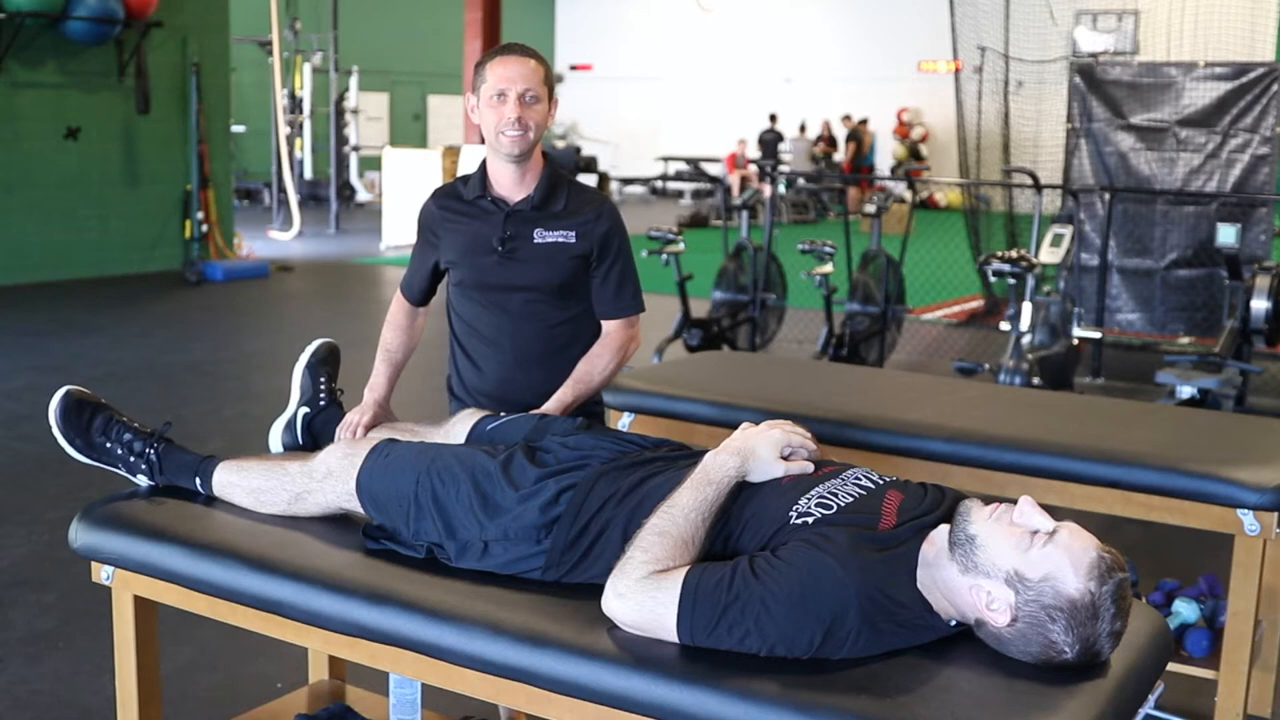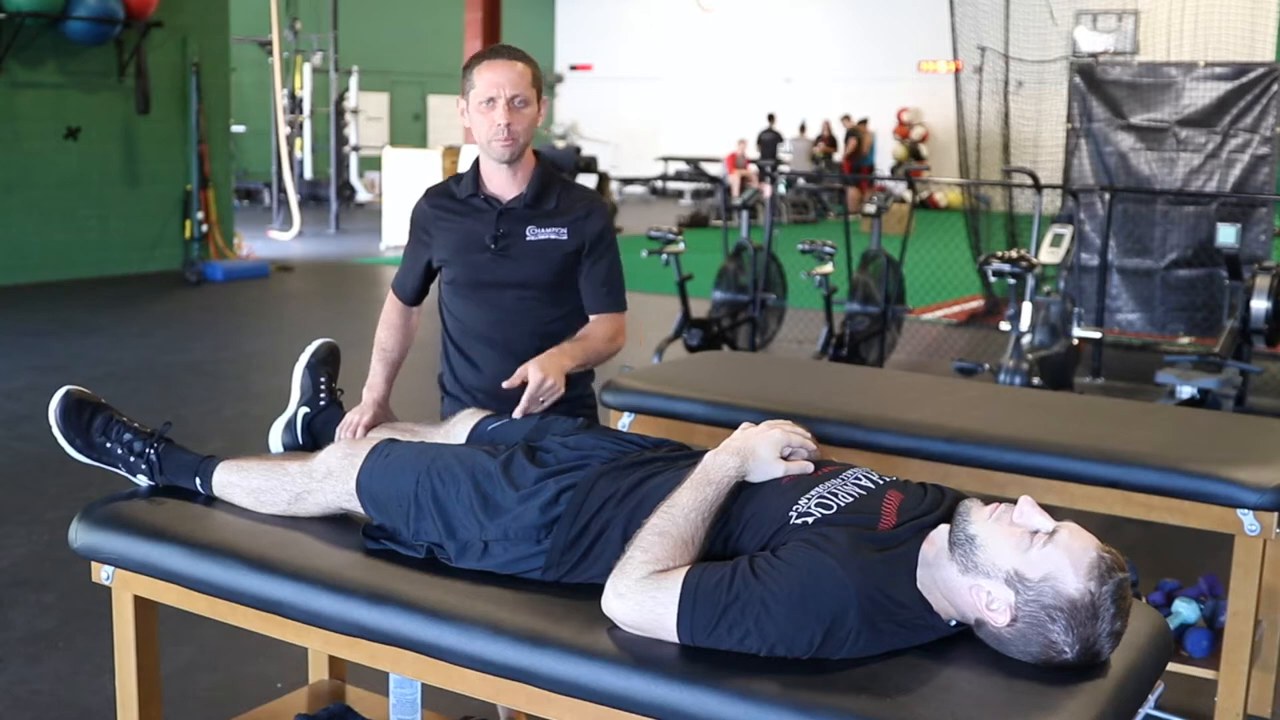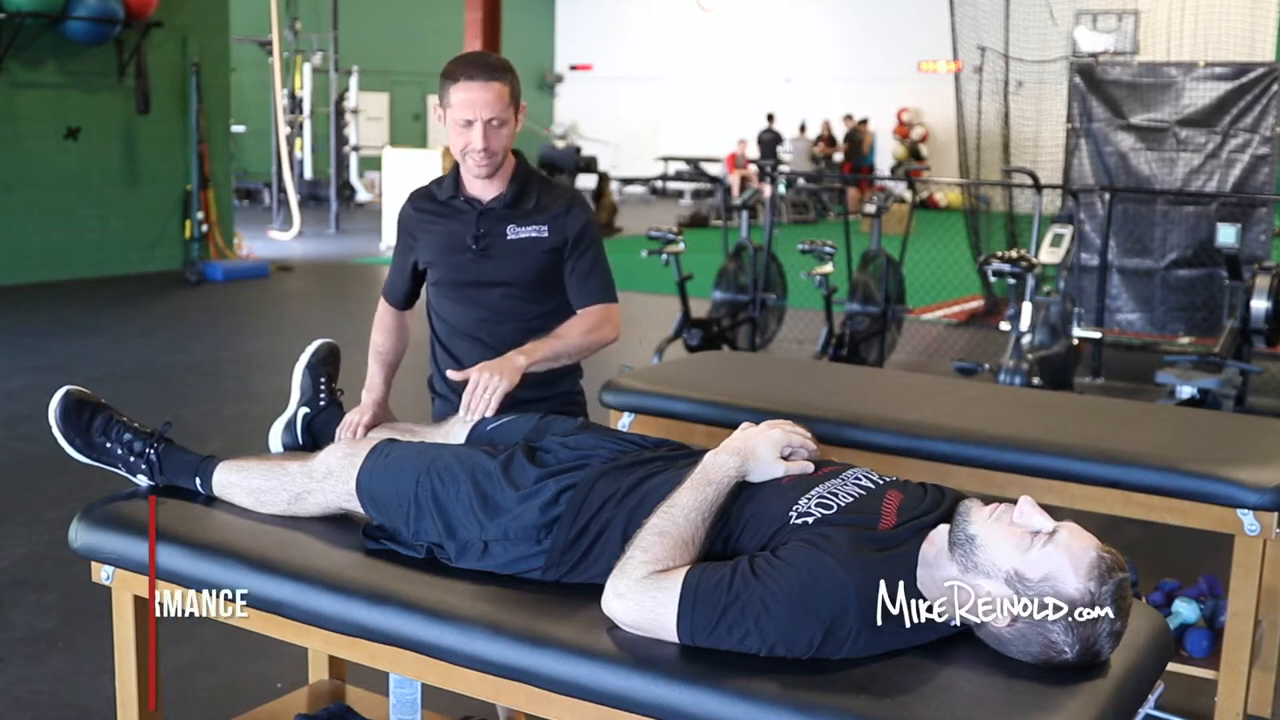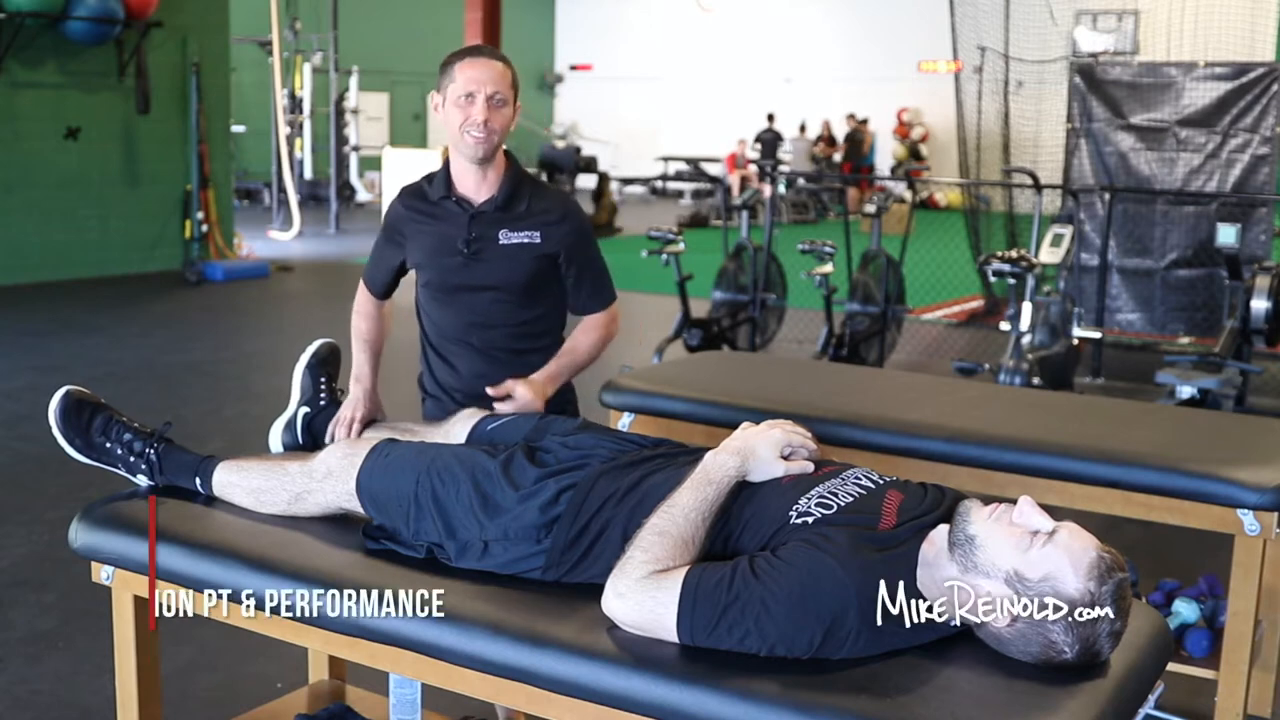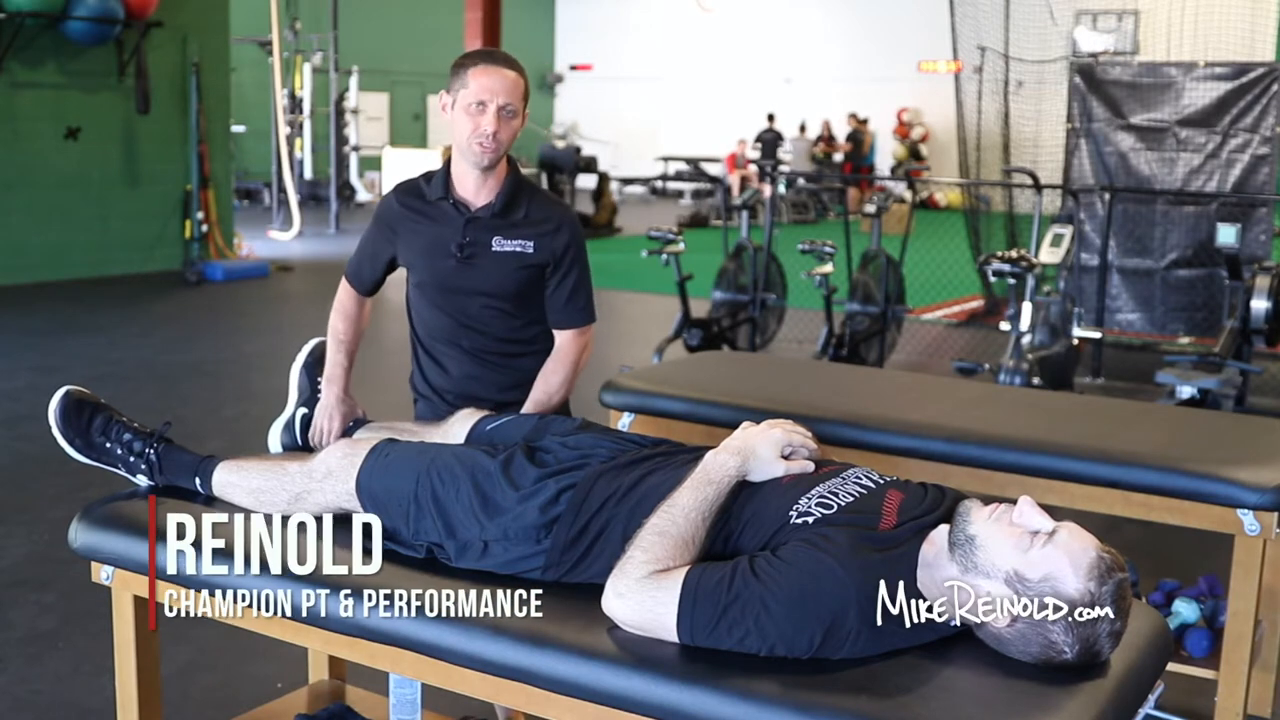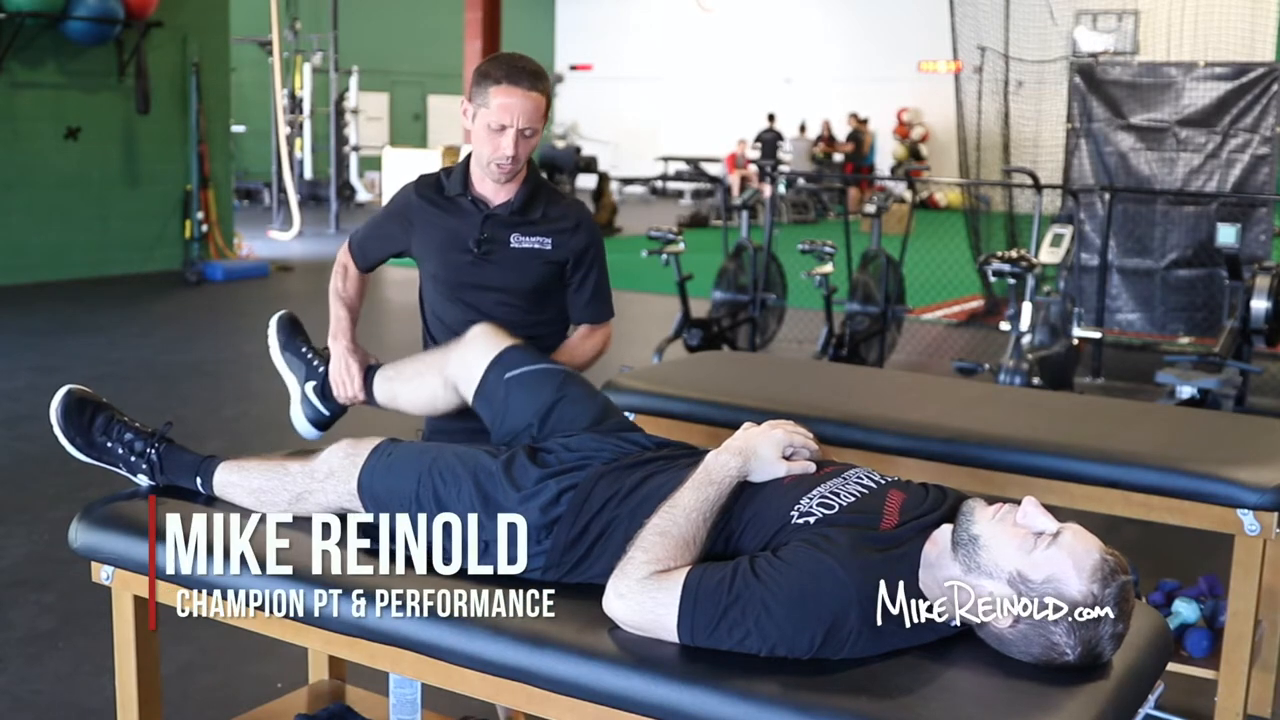
dt=0.4s
person 1, frame 1
left shoulder: (836, 595)
right shoulder: (937, 519)
left elbow: (632, 597)
left wrist: (733, 456)
right wrist: (751, 455)
left hip: (565, 513)
right hip: (645, 451)
left knee: (345, 472)
right knee: (469, 419)
left ankle: (172, 468)
right ankle: (345, 424)
person 1, frame 2
left shoulder: (837, 597)
right shoulder: (943, 518)
left elbow: (631, 601)
left wrist: (730, 460)
right wrist: (743, 452)
left hip: (564, 516)
right hip: (651, 456)
left knee: (340, 475)
right knee: (462, 424)
left ankle: (170, 469)
right ankle: (340, 428)
person 1, frame 3
left shoulder: (837, 595)
right shoulder: (940, 518)
left elbow: (632, 598)
left wrist: (732, 455)
right wrist: (751, 455)
left hip: (566, 513)
right hip: (647, 454)
left knee: (343, 471)
right knee: (470, 422)
left ankle: (174, 469)
right ankle: (342, 426)
person 1, frame 4
left shoulder: (838, 597)
right shoulder: (943, 517)
left elbow: (633, 599)
left wrist: (733, 458)
right wrist: (766, 448)
left hip: (565, 514)
right hip: (643, 452)
left knee: (343, 473)
right knee: (460, 421)
left ankle: (171, 469)
right ankle: (344, 425)
person 1, frame 5
left shoulder: (837, 597)
right shoulder: (940, 514)
left elbow: (633, 598)
left wrist: (731, 456)
right wrist: (779, 455)
left hip: (565, 513)
right hip: (641, 454)
left knee: (345, 471)
right knee: (462, 421)
left ankle: (170, 469)
right ankle: (337, 429)
person 1, frame 6
left shoulder: (837, 598)
right shoulder: (945, 515)
left elbow: (634, 599)
left wrist: (732, 458)
right wrist: (779, 455)
left hip: (567, 510)
right hip: (639, 451)
left knee: (343, 470)
right knee: (477, 342)
left ankle: (170, 467)
right ankle: (340, 387)
person 2, frame 1
left shoulder: (593, 215)
right shoulder: (444, 209)
left elbow: (622, 332)
right elbow: (410, 304)
left wrist: (553, 412)
right wrist: (375, 397)
person 2, frame 2
left shoulder: (583, 212)
right shoulder: (437, 208)
left elbow: (611, 327)
right elbow: (403, 303)
left wrist: (560, 359)
right wrist: (374, 396)
person 2, frame 3
left shoulder: (563, 210)
right shoulder: (421, 211)
left elbow: (603, 322)
right elbow: (394, 307)
left wrist: (518, 360)
right wrist: (374, 397)
right hip: (453, 420)
person 2, frame 4
left shoulder: (557, 213)
right shoulder: (411, 208)
left elbow: (602, 318)
right elbow: (372, 294)
left wrist: (544, 383)
right wrist: (362, 388)
right hip: (446, 420)
person 2, frame 5
left shoulder: (553, 223)
right shoulder: (404, 207)
left elbow: (572, 340)
right elbow: (354, 290)
right wrist: (335, 390)
right hip: (437, 420)
person 2, frame 6
left shoulder: (570, 222)
right shoulder: (422, 201)
left elbow: (595, 329)
right elbow: (350, 260)
right wrist: (341, 341)
right hip: (449, 420)
